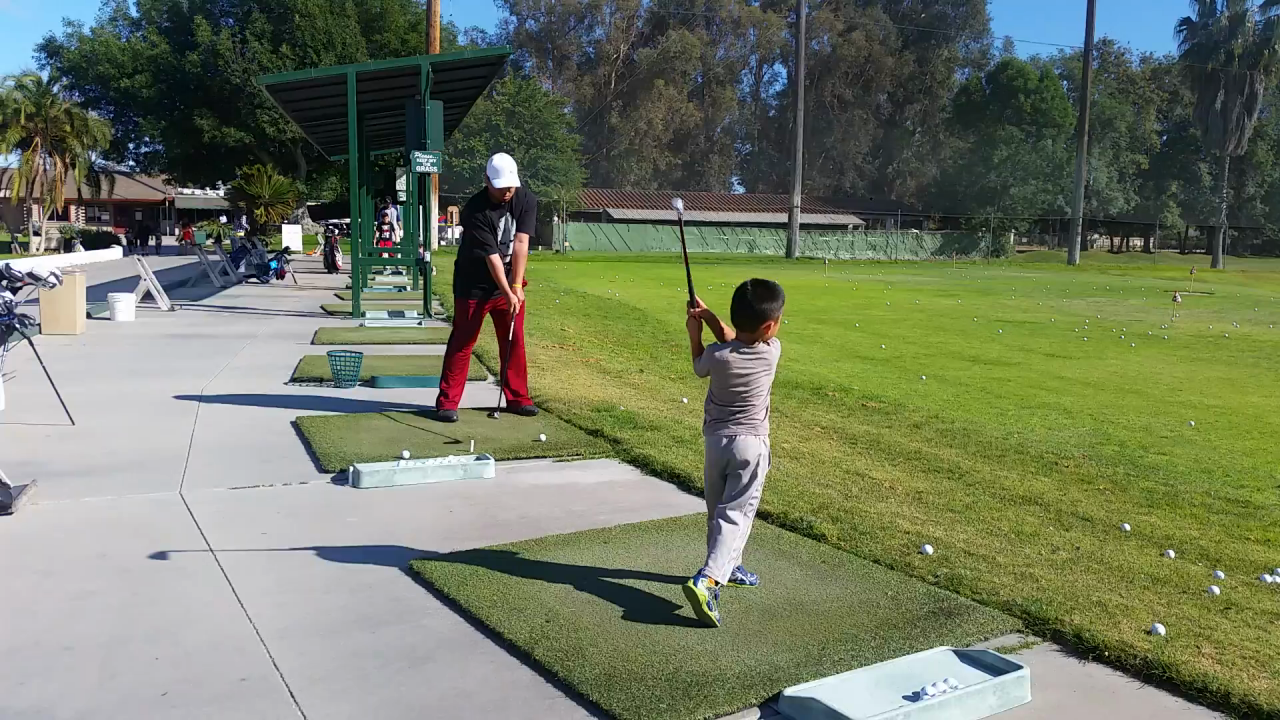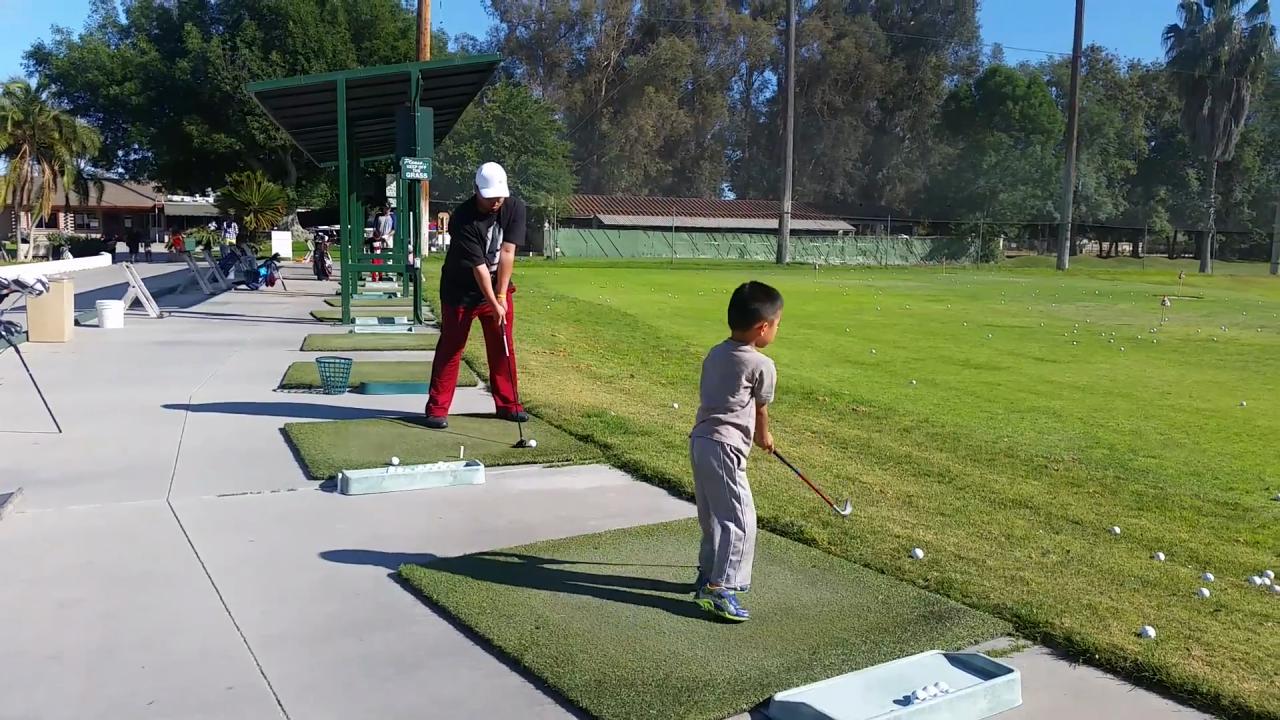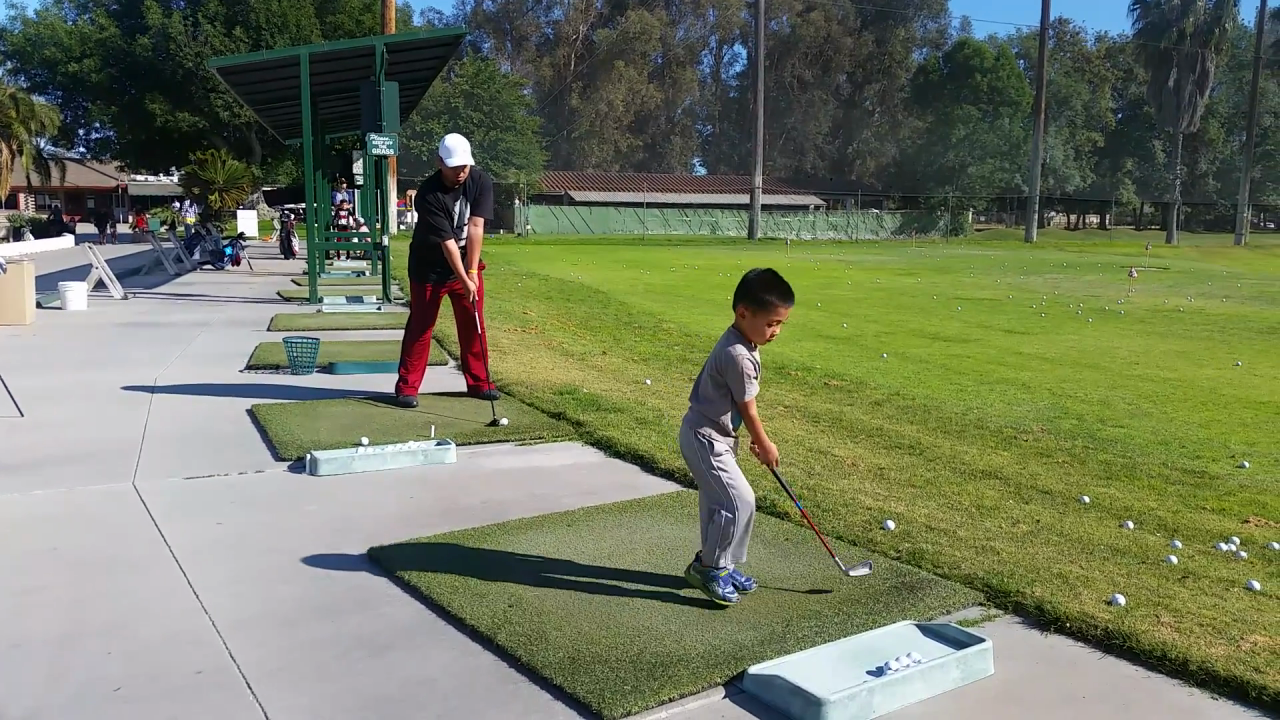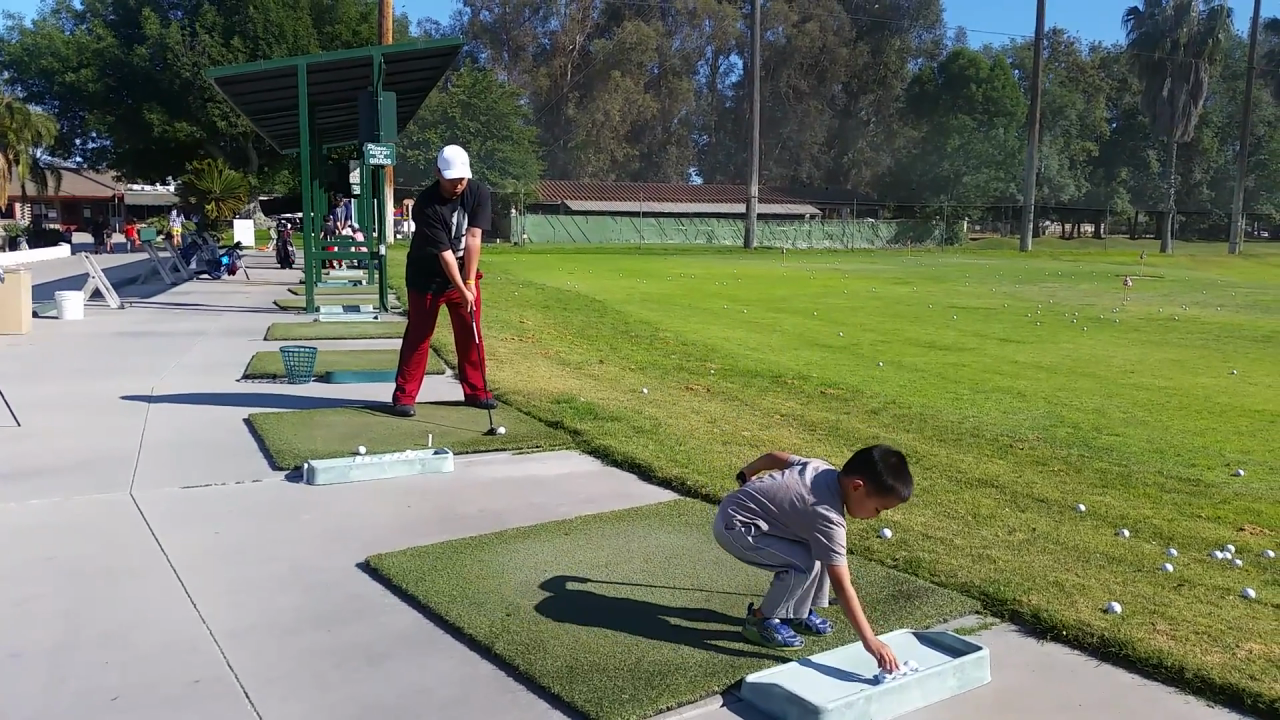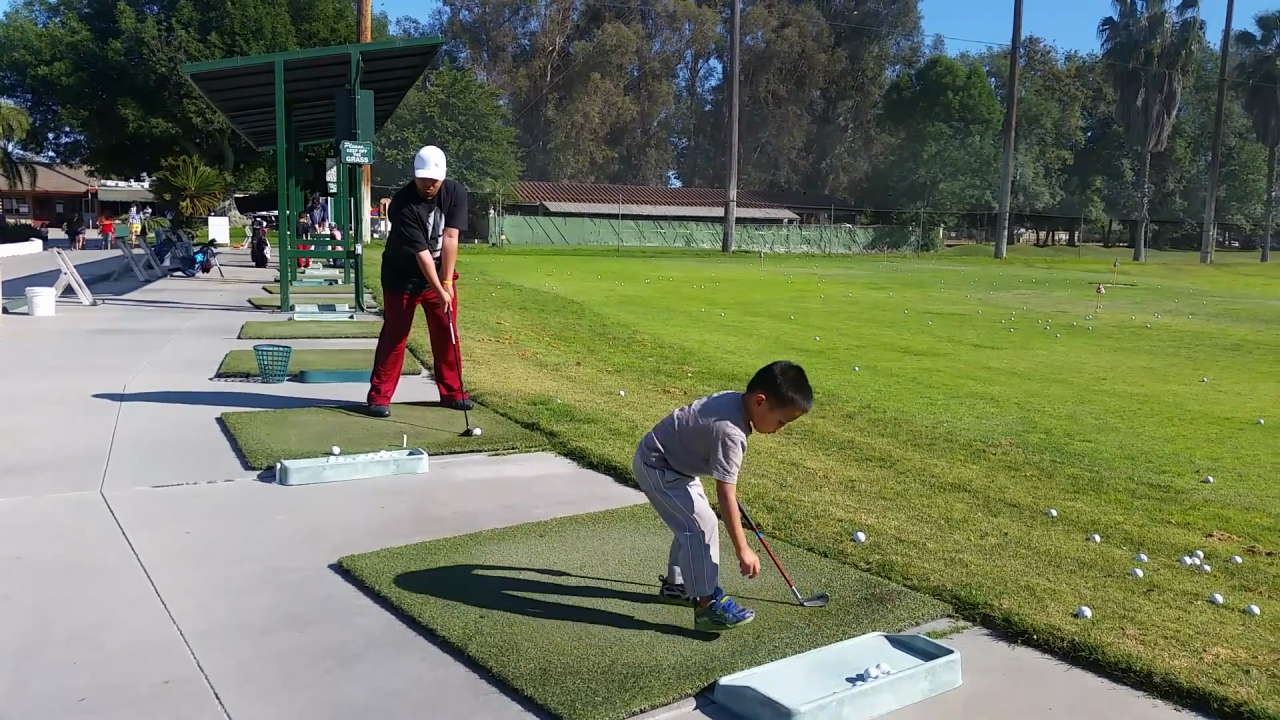
dt=1s
person 1, frame 1
left shoulder: (716, 356)
right shoulder: (772, 351)
left elbow: (700, 367)
left wrist: (695, 333)
right wrist: (710, 316)
left hip: (716, 440)
right hip: (751, 445)
left knee: (718, 510)
right knee: (736, 515)
left ankle: (726, 567)
right ankle: (708, 579)
person 1, frame 2
left shoulder: (715, 354)
right shoulder: (762, 366)
right elbow: (760, 412)
right wrist: (764, 438)
left hip: (703, 442)
right hip: (723, 449)
left knee: (716, 516)
right knee: (740, 520)
left ankle: (713, 574)
right ankle: (716, 587)
person 1, frame 3
left shoulder: (743, 344)
right shoulder: (738, 355)
left elbow: (747, 399)
right elbow: (747, 410)
left wrist: (757, 439)
right wrist: (766, 446)
left hip: (718, 436)
right hip: (705, 438)
left knee: (719, 504)
right knee: (740, 502)
left ankle: (711, 566)
right ankle: (710, 568)
person 1, frame 4
left shoulder: (824, 469)
right shoulder: (828, 518)
left elbow: (775, 458)
right elbow: (842, 585)
left wrist: (746, 475)
right wrist: (870, 640)
left hip: (741, 507)
right hip: (735, 526)
left knee: (818, 552)
right knee: (805, 565)
left ankle: (798, 610)
right ankle: (761, 620)
person 1, frame 5
left shoulder: (733, 399)
right shoulder: (731, 433)
right elbow: (726, 499)
right wrist: (743, 550)
left hip: (675, 462)
right hip: (655, 466)
left knee: (691, 526)
right knee: (701, 526)
left ankle: (680, 584)
right ankle: (706, 601)
person 2, frame 1
left shoulder: (526, 200)
right shoulder: (475, 210)
left elbow: (521, 243)
right elbow: (491, 256)
left wrist: (517, 286)
right wrist: (507, 293)
left hip: (511, 282)
right hip: (474, 285)
left knee: (515, 341)
right knee: (462, 341)
left ankle: (517, 397)
right ankle: (447, 402)
person 2, frame 2
left shoulder: (516, 208)
right shoulder: (462, 219)
left elbow: (507, 253)
right elbow: (478, 266)
left wrist: (501, 296)
right wrist: (493, 303)
left hip: (498, 287)
right hip: (461, 290)
left knee: (503, 347)
right knee: (451, 347)
left ankle: (507, 403)
right ankle: (437, 408)
person 2, frame 3
left shoulder: (482, 182)
right shoulder: (428, 194)
left elbow: (476, 227)
right elbow: (446, 241)
left wrist: (473, 272)
right wrist: (464, 279)
left hip: (468, 263)
right hip: (429, 268)
left knee: (473, 324)
right knee: (420, 326)
left ankle: (478, 382)
right ankle: (407, 386)
person 2, frame 4
left shoulder: (479, 193)
right shoulder: (426, 205)
left elbow: (473, 238)
right elbow: (443, 252)
left wrist: (470, 282)
right wrist: (461, 289)
left hip: (465, 273)
right hip: (427, 277)
left knee: (471, 332)
right knee: (418, 335)
left ankle: (475, 390)
right ankle: (404, 395)
person 2, frame 5
left shoulder: (456, 193)
right shoulder: (402, 204)
left elbow: (450, 238)
right elbow: (421, 252)
left wrist: (447, 282)
right wrist: (439, 290)
left hip: (440, 274)
right hip: (402, 277)
left knee: (447, 333)
right knee: (394, 335)
left ankle: (451, 391)
right ankle: (379, 395)
